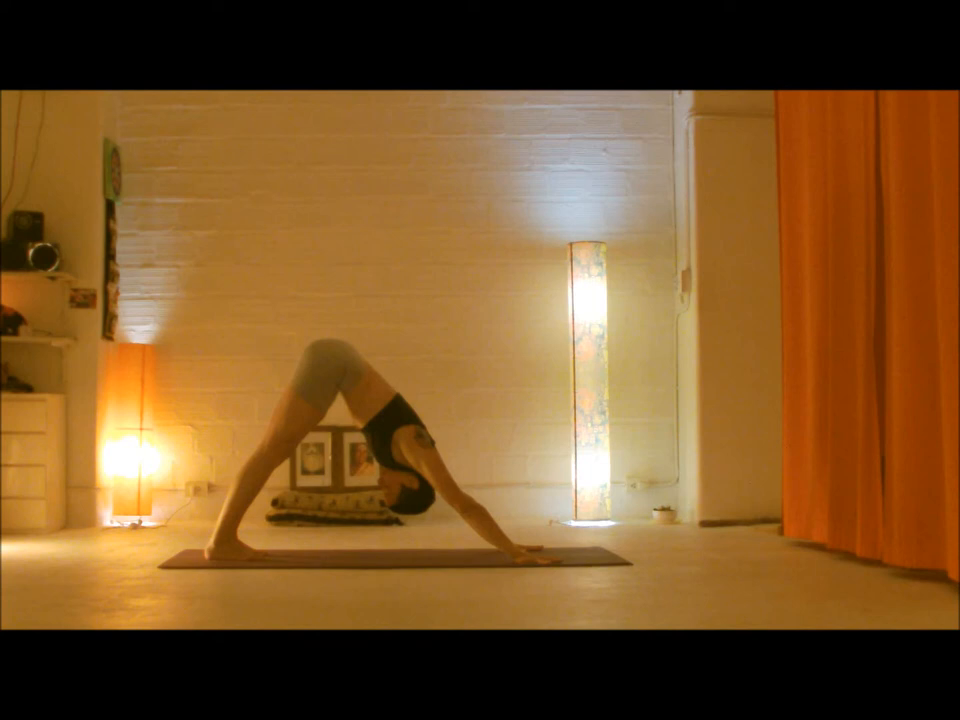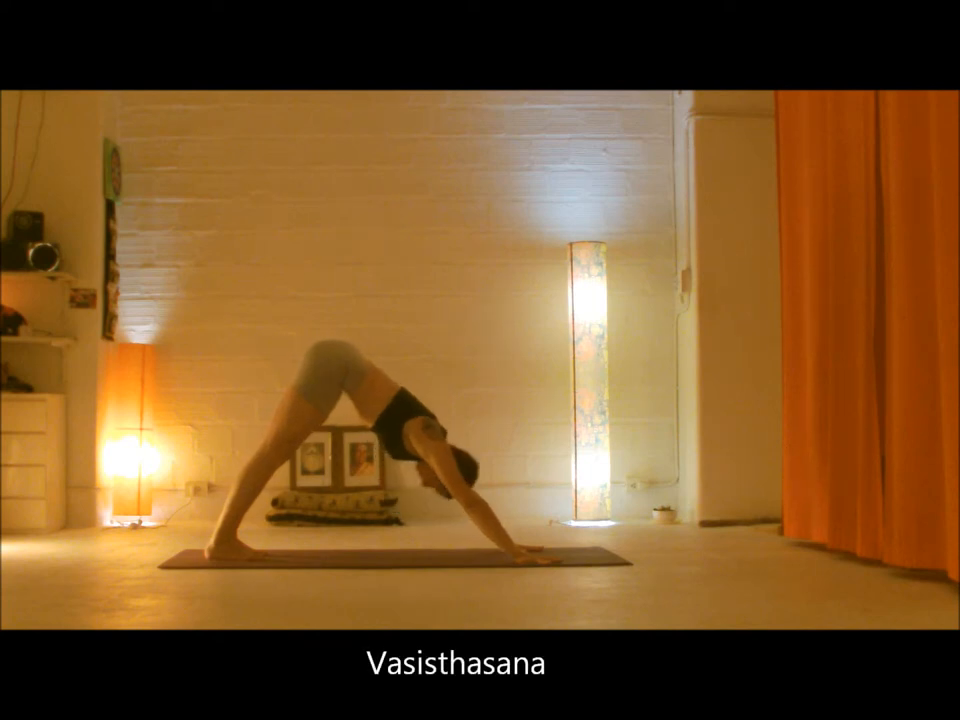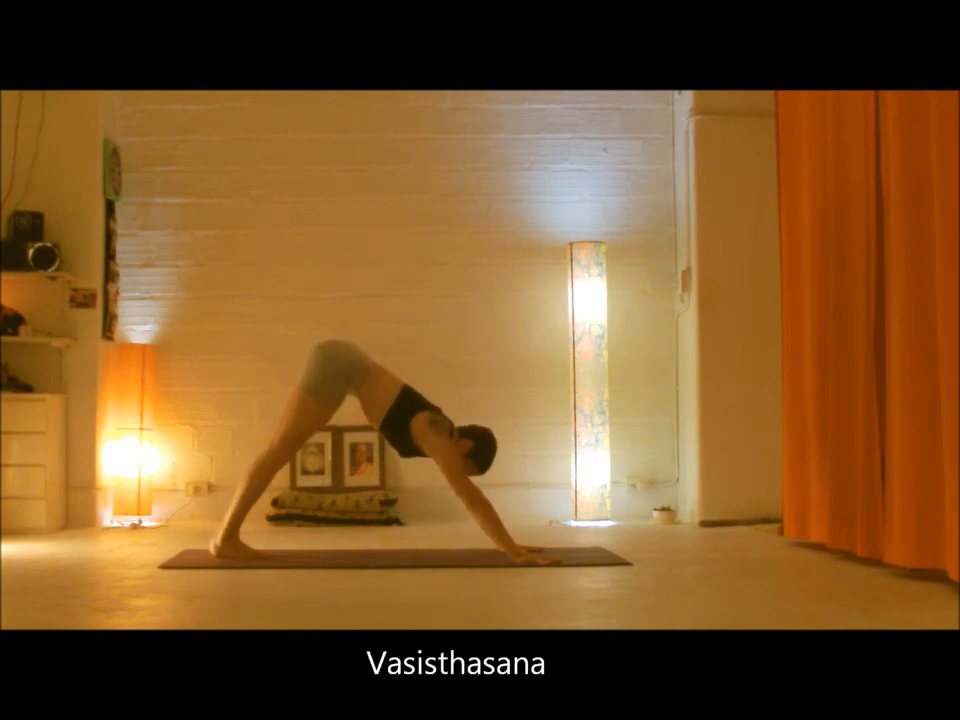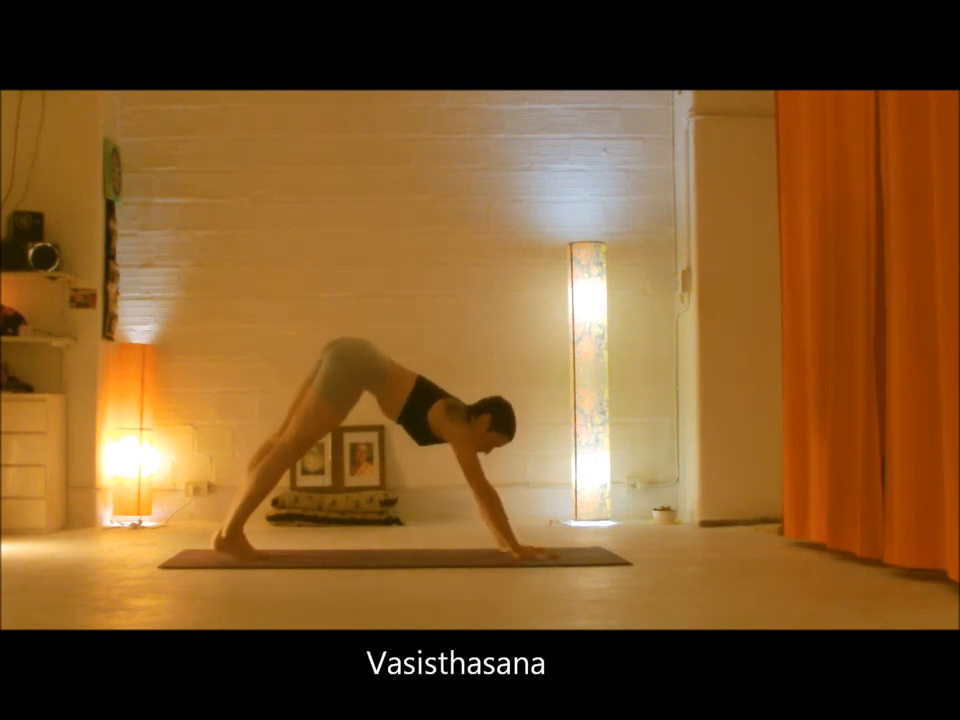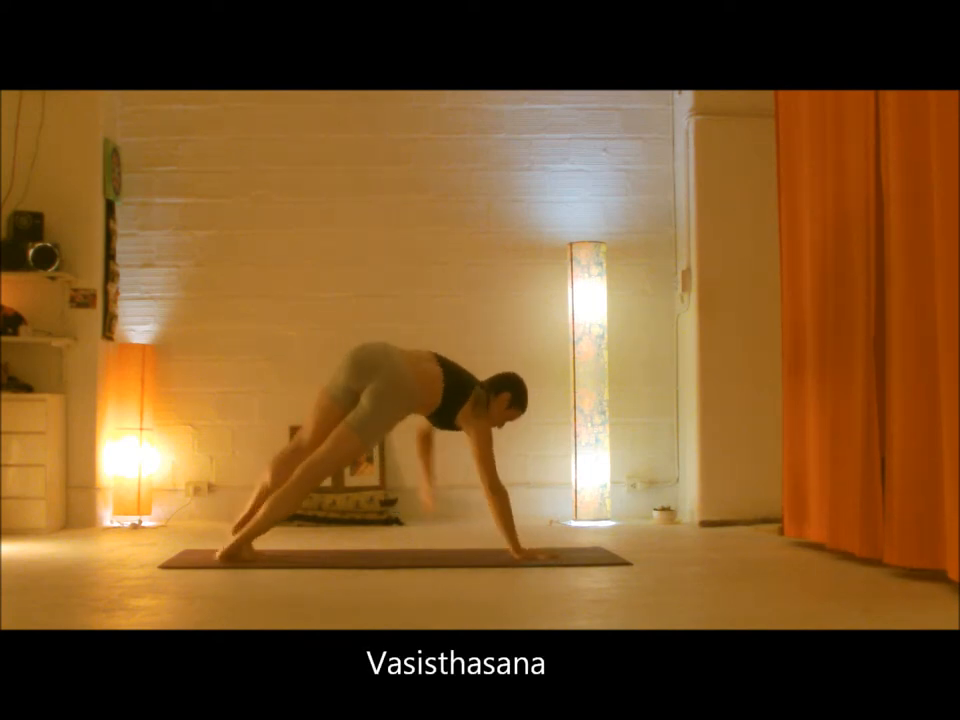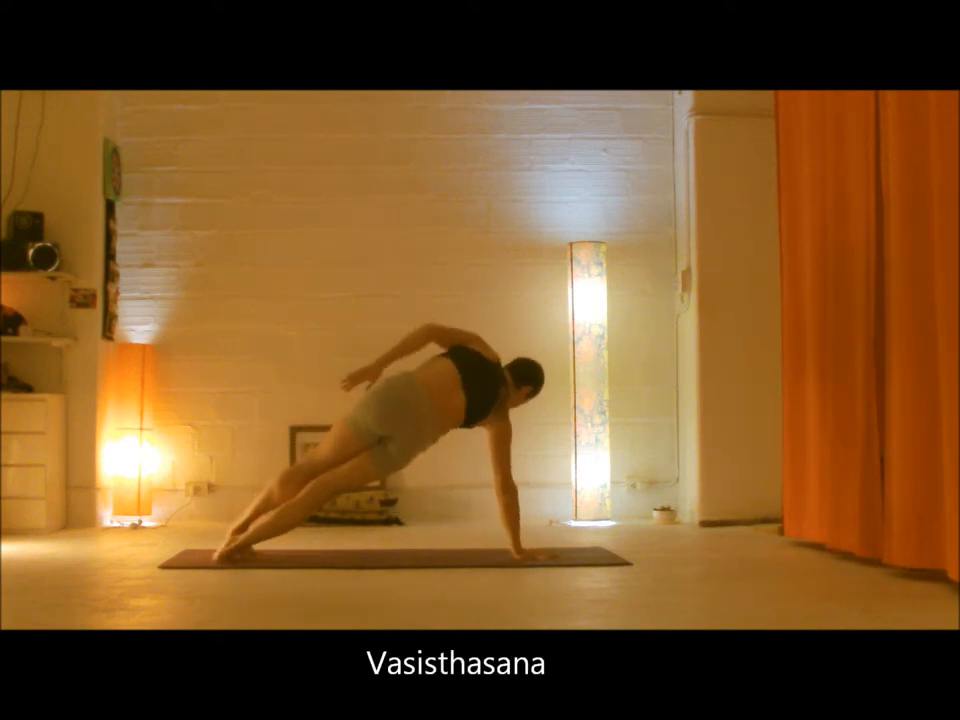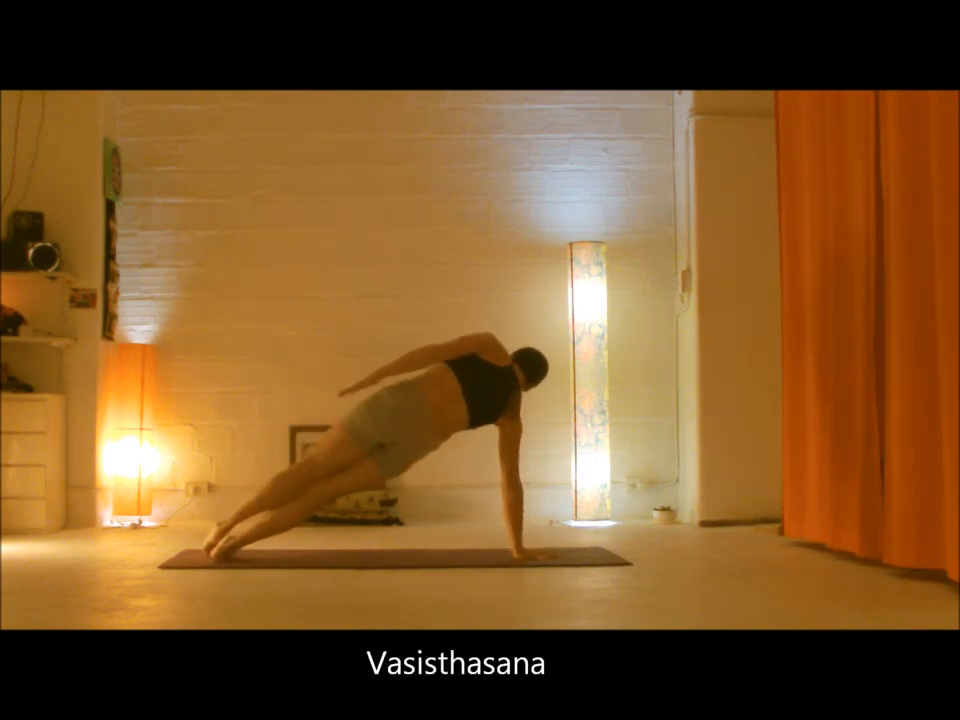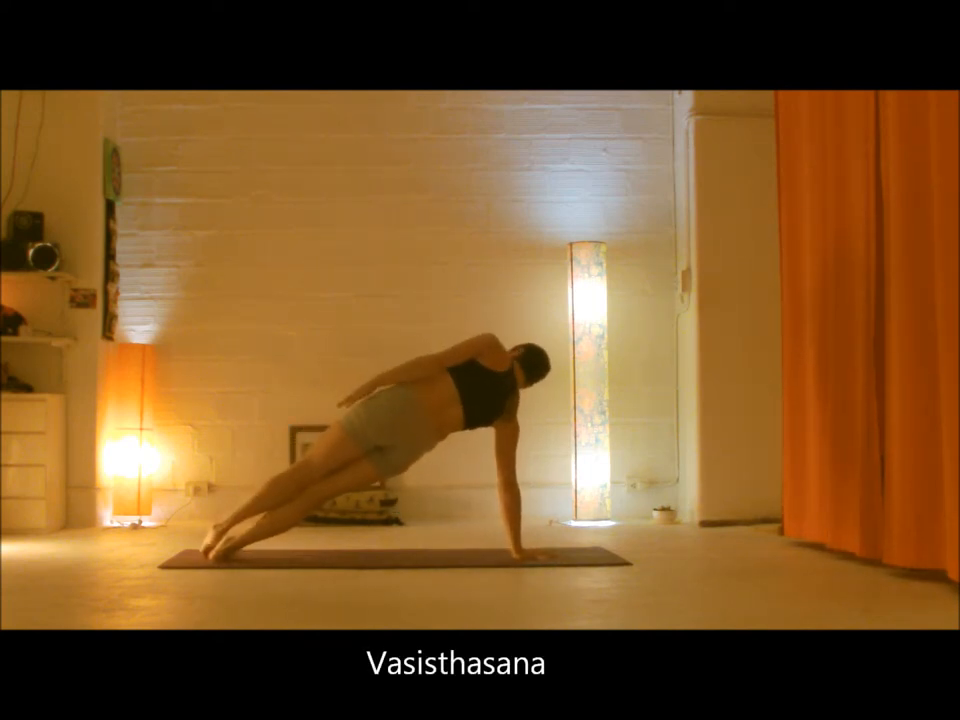
dt=0.7s
person 1, frame 1
left shoulder: (413, 450)
right shoulder: (415, 449)
left elbow: (464, 504)
right elbow: (464, 504)
left wrist: (509, 544)
right wrist: (515, 552)
left hip: (333, 364)
right hip: (332, 362)
left knee: (276, 448)
right knee: (274, 448)
left ankle: (226, 538)
right ankle: (220, 540)
person 1, frame 2
left shoulder: (427, 441)
right shoulder: (429, 440)
left elbow: (469, 500)
right elbow: (469, 499)
left wrist: (510, 544)
right wrist: (515, 551)
left hip: (336, 365)
right hip: (333, 362)
left knee: (278, 449)
right knee: (275, 448)
left ankle: (226, 538)
right ankle: (221, 540)
person 1, frame 3
left shoulder: (444, 437)
right shoulder: (437, 437)
left elbow: (473, 497)
right elbow: (472, 498)
left wrist: (509, 544)
right wrist: (515, 551)
left hip: (341, 368)
right hip: (338, 363)
left knee: (281, 447)
right knee: (281, 449)
left ankle: (227, 535)
right ankle: (226, 537)
person 1, frame 4
left shoulder: (460, 423)
right shoulder: (458, 426)
left elbow: (479, 490)
right elbow: (482, 490)
left wrist: (501, 539)
right wrist: (515, 547)
left hip: (346, 354)
right hip: (354, 363)
left knee: (283, 439)
right knee: (289, 448)
left ankle: (232, 530)
right ankle: (229, 533)
person 1, frame 5
left shoulder: (458, 383)
right shoulder: (478, 415)
left elbow: (424, 430)
right elbow: (493, 487)
left wrist: (427, 478)
right wrist: (517, 548)
left hip: (366, 356)
right hip: (390, 389)
left knee: (303, 447)
right knee: (311, 471)
left ankle: (242, 525)
right ankle: (237, 543)
person 1, frame 6
left shoulder: (479, 348)
right shoulder: (500, 419)
left elbow: (429, 330)
right elbow: (505, 485)
left wrist: (376, 366)
right wrist: (518, 547)
left hip: (393, 397)
right hip: (412, 434)
left knee: (311, 467)
right knee: (320, 489)
left ankle: (240, 527)
right ankle: (239, 542)
person 1, frame 7
left shoulder: (490, 345)
right shoulder: (511, 417)
left elbow: (435, 352)
right elbow: (511, 483)
left wrist: (372, 378)
right wrist: (519, 547)
left hip: (396, 405)
right hip: (412, 444)
left knee: (306, 470)
right knee: (320, 492)
left ankle: (227, 524)
right ankle: (235, 540)
person 1, frame 8
left shoulder: (492, 348)
right shoulder: (508, 417)
left elbow: (435, 362)
right elbow: (508, 484)
left wrist: (371, 385)
right wrist: (518, 547)
left hip: (393, 407)
right hip: (409, 445)
left knee: (304, 474)
right knee: (316, 493)
left ankle: (224, 525)
right ankle: (232, 542)
